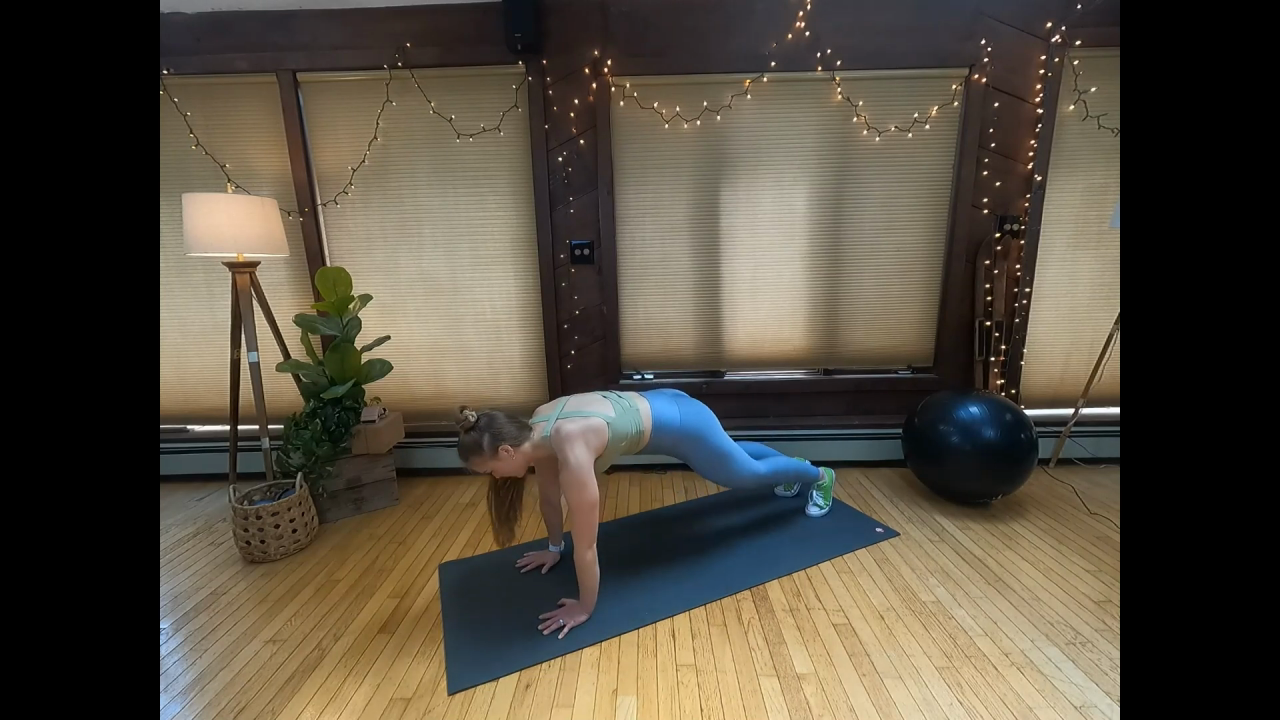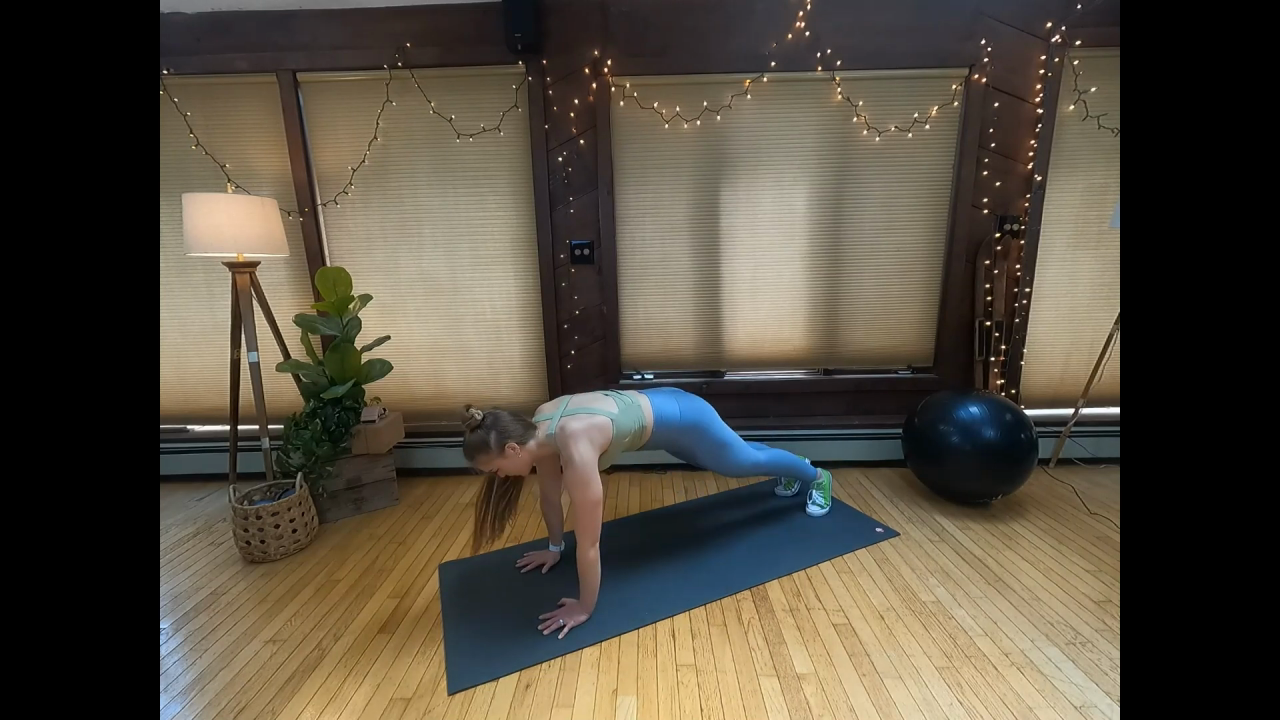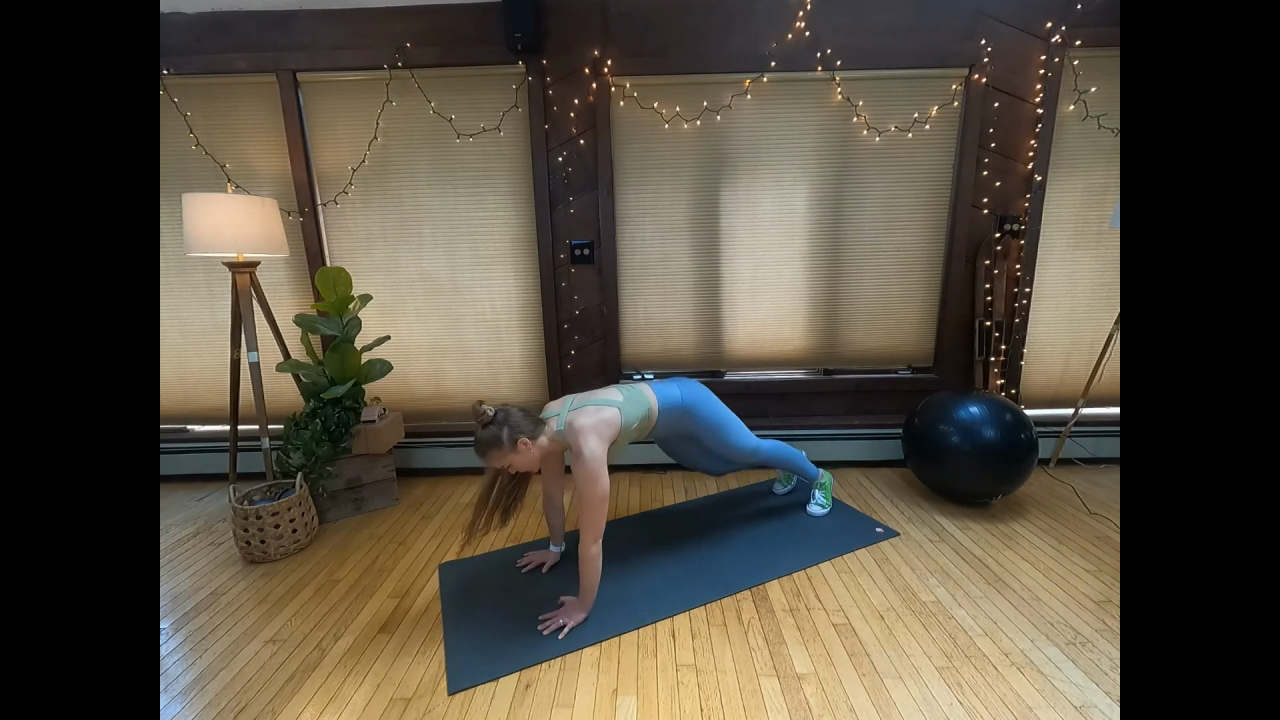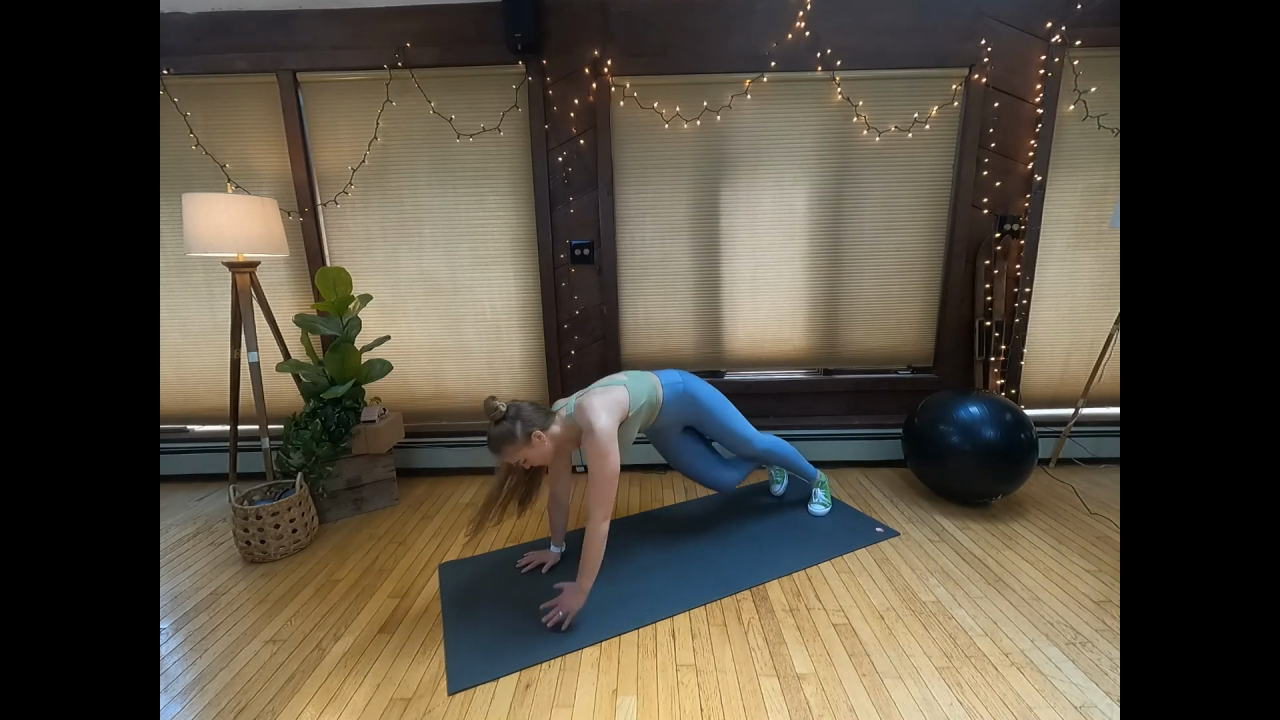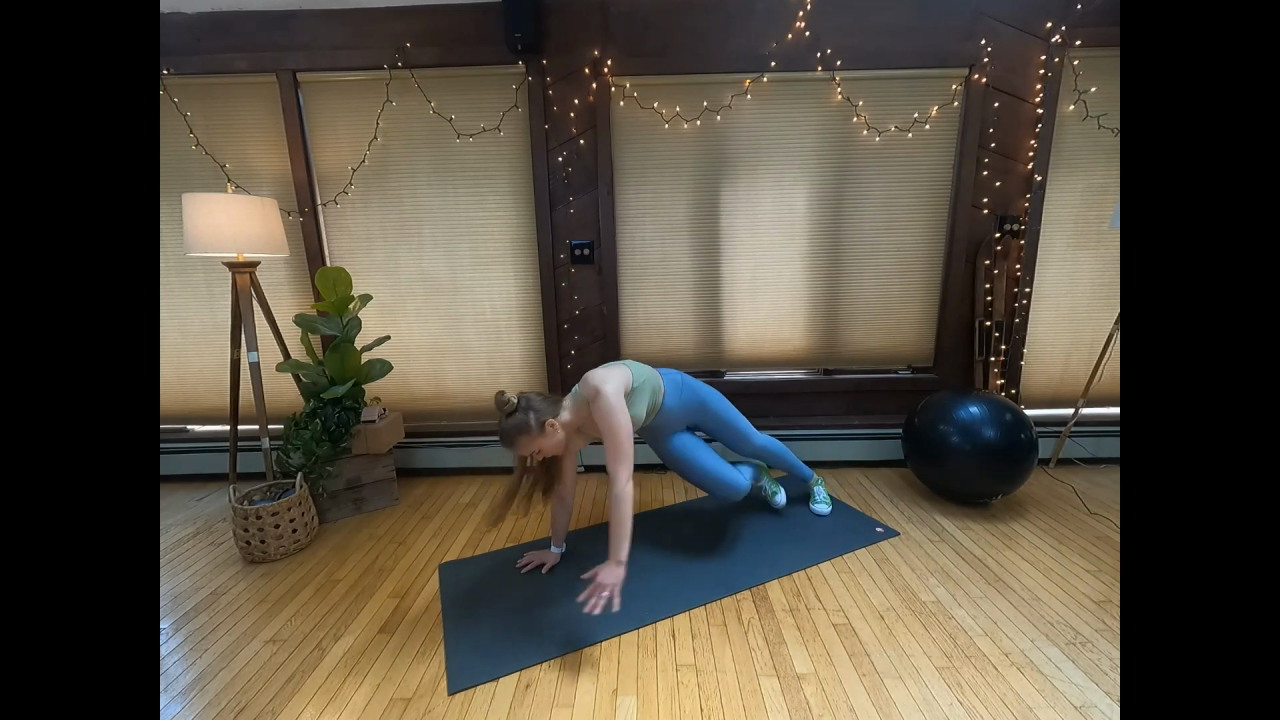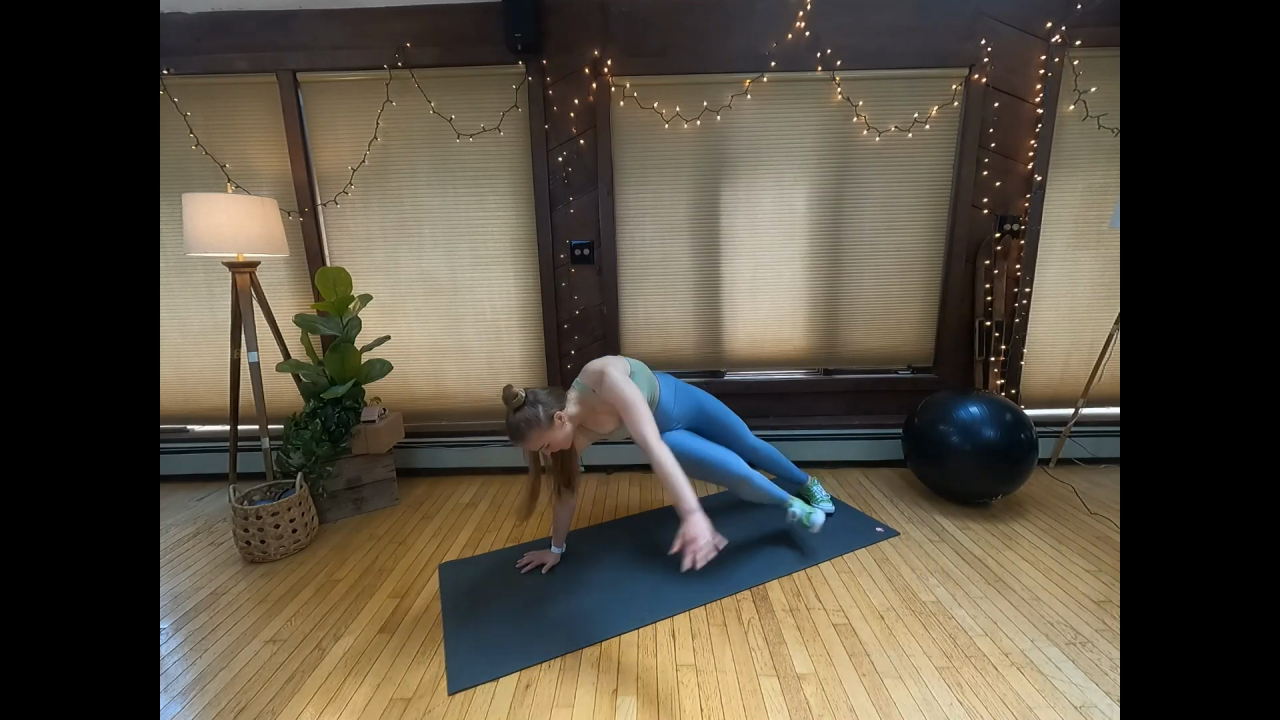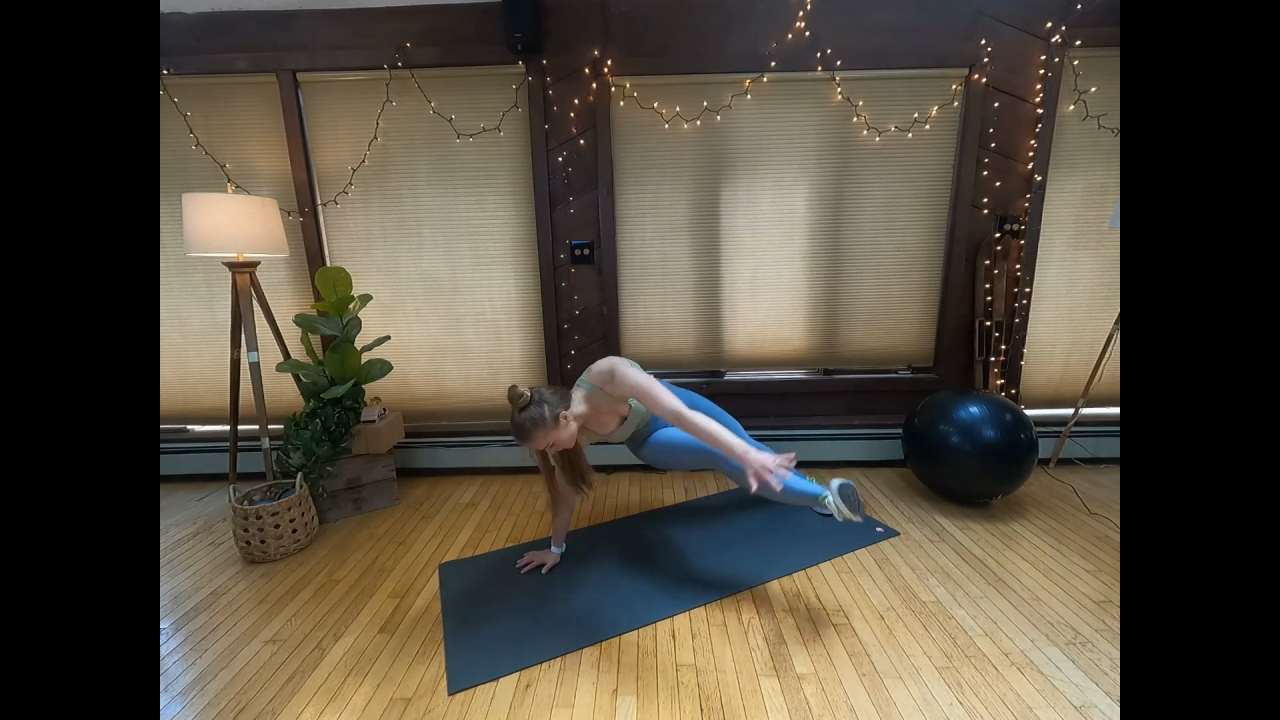
dt=0.1s
person 1, frame 1
left shoulder: (571, 453)
right shoulder: (538, 426)
left elbow: (585, 544)
right elbow: (548, 495)
left wrist: (585, 608)
right wrist: (553, 547)
left hip: (679, 422)
right hip: (659, 405)
left knee: (745, 474)
right knee: (728, 453)
left ankle: (819, 476)
right ankle: (793, 464)
person 1, frame 2
left shoulder: (576, 450)
right shoulder: (538, 427)
left elbow: (589, 542)
right elbow: (549, 494)
left wrist: (583, 608)
right wrist: (554, 547)
left hip: (682, 417)
right hip: (656, 412)
left knee: (748, 461)
right knee: (728, 460)
left ankle: (818, 478)
right ankle: (789, 469)
person 1, frame 3
left shoulder: (585, 444)
right shoulder: (546, 424)
left elbow: (592, 538)
right elbow: (552, 493)
left wrist: (583, 606)
right wrist: (555, 547)
left hip: (682, 402)
right hip: (656, 402)
left knee: (749, 448)
right knee: (716, 464)
left ankle: (818, 477)
right ankle: (788, 464)
person 1, frame 4
left shoulder: (595, 426)
right shoulder: (554, 427)
left elbow: (599, 519)
right elbow: (560, 492)
left wrist: (580, 590)
right wrist: (554, 546)
left hip: (682, 393)
left knee: (753, 442)
right knee: (722, 478)
left ankle: (816, 479)
right ankle: (762, 466)
person 1, frame 5
left shoulder: (600, 392)
right shoulder: (566, 420)
left elbow: (621, 482)
right elbow: (564, 490)
left wrist: (617, 561)
right wrist: (556, 548)
left hip: (679, 394)
left knee: (753, 442)
right knee: (733, 487)
left ankle: (812, 479)
right ankle: (756, 476)
person 1, frame 6
left shoulder: (604, 377)
right shoulder: (568, 425)
left elbow: (654, 446)
right elbow: (566, 490)
left wrist: (692, 515)
right wrist: (556, 547)
left hip: (672, 399)
right hip: (657, 427)
left knee: (749, 445)
left ankle: (807, 485)
right ankle: (790, 502)
person 1, frame 7
left shoulder: (610, 376)
right shoulder: (569, 426)
left elbow: (683, 417)
right elbow: (566, 490)
left wrist: (748, 455)
right wrist: (555, 548)
left hip: (673, 411)
right hip: (648, 442)
left knee: (749, 448)
left ankle: (824, 496)
right ankle: (818, 495)
